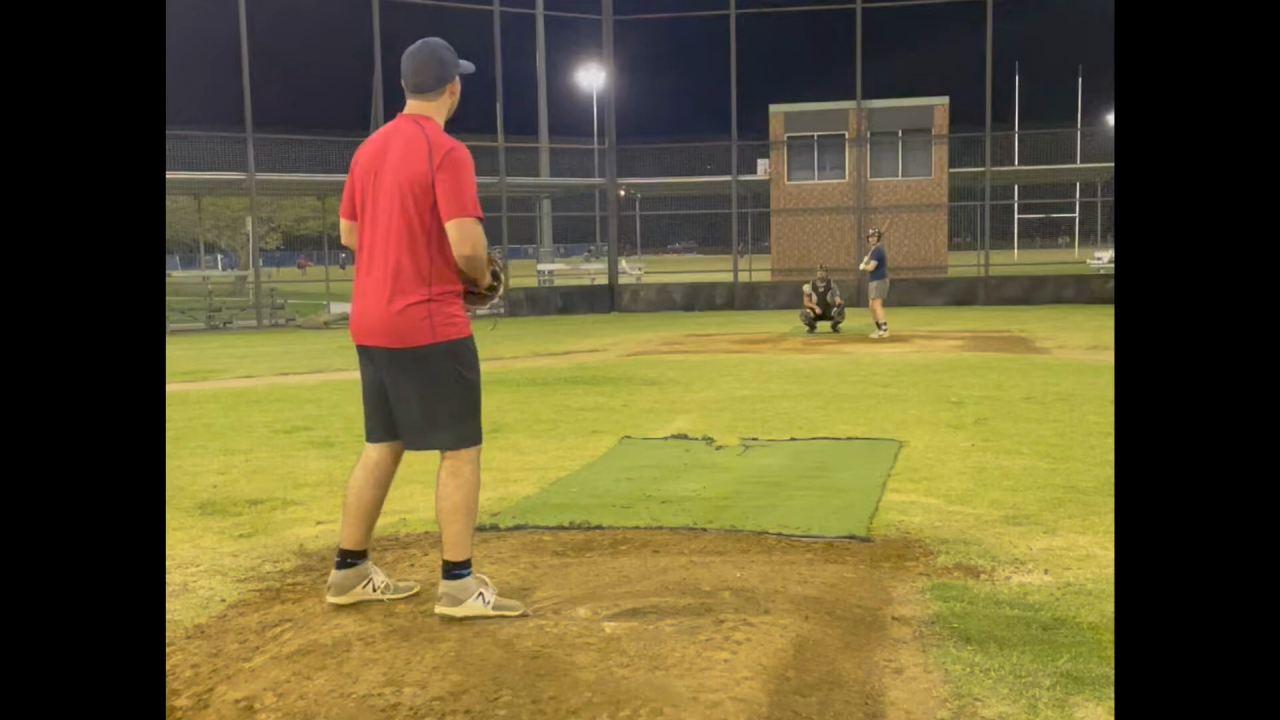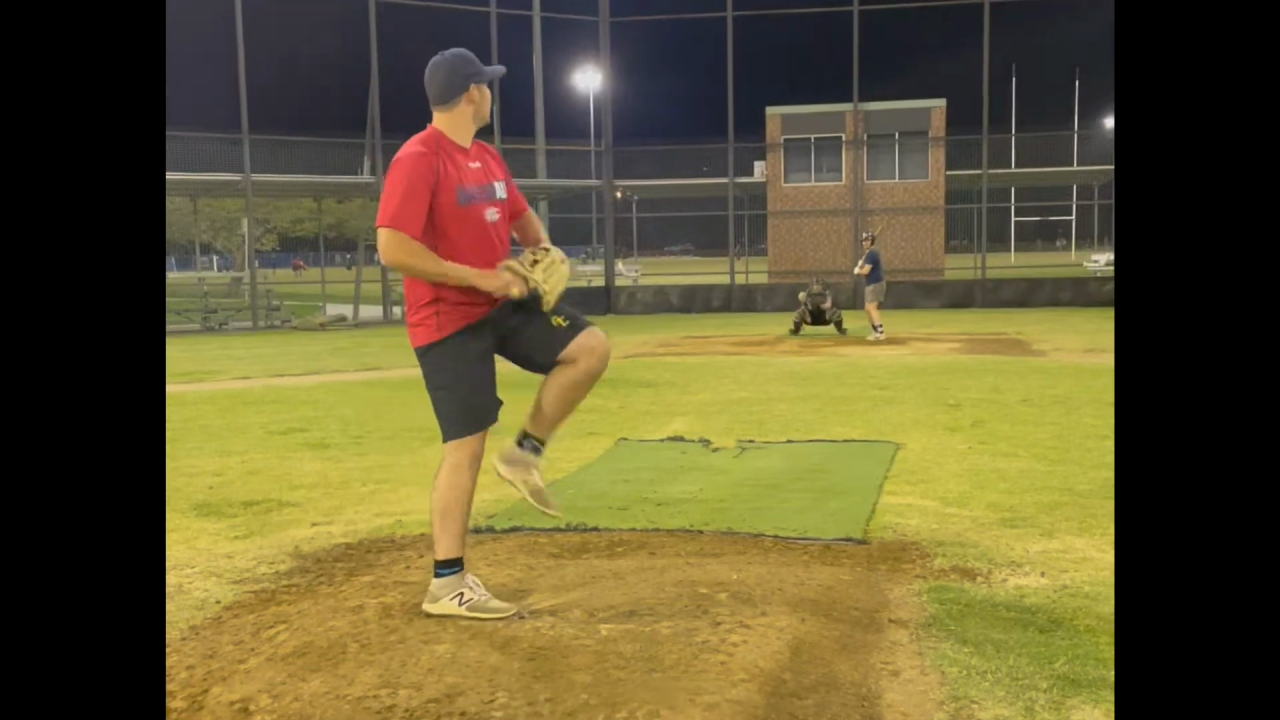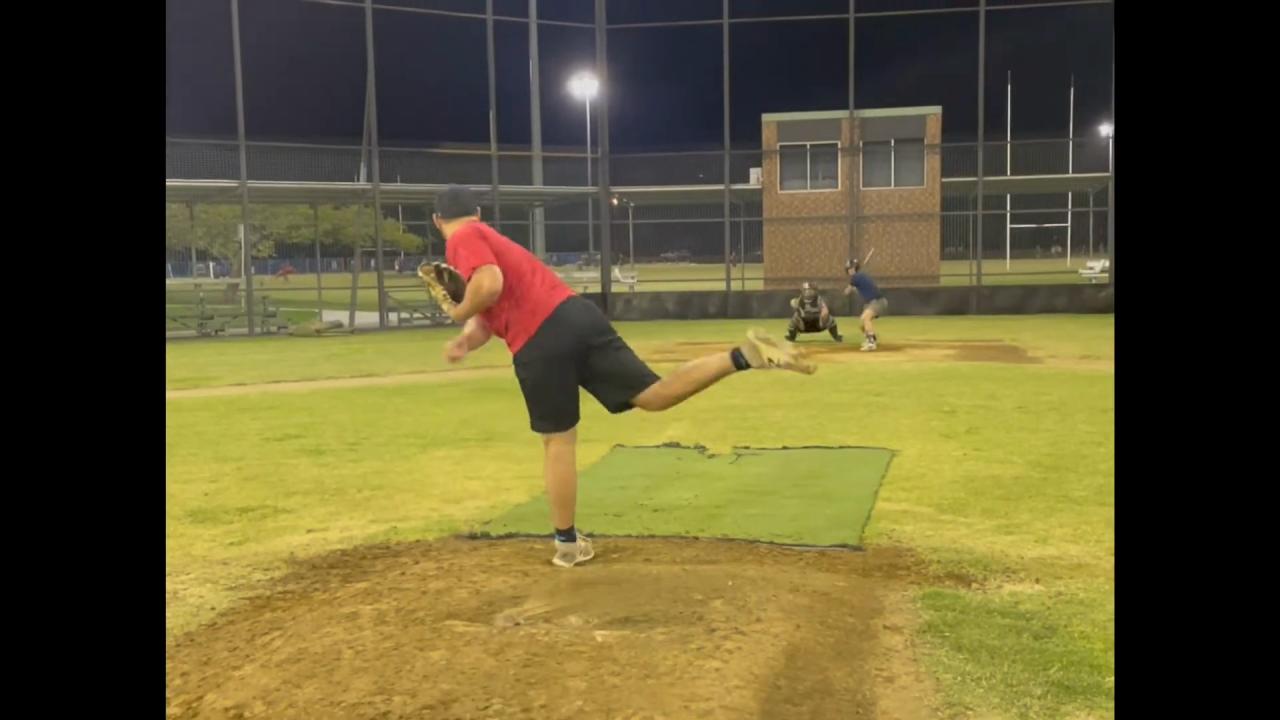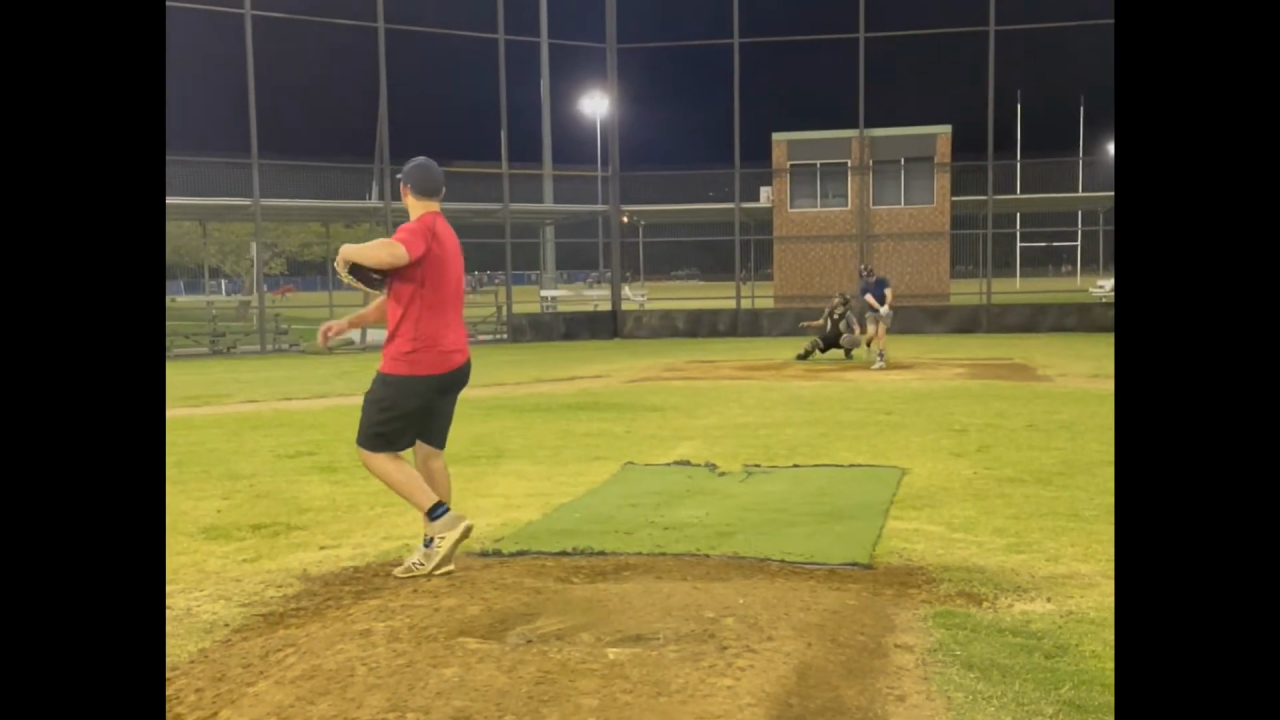
dt=1s
person 1, frame 1
left shoulder: (369, 149)
right shoulder: (448, 152)
left elbow: (350, 234)
right elbow: (468, 247)
right wrist: (480, 276)
left hip: (371, 323)
right hip: (430, 324)
left knee: (382, 445)
right knee: (460, 450)
left ankle: (349, 571)
right ankle: (459, 584)
person 1, frame 2
left shoulder: (489, 158)
right shoulder: (417, 160)
left elbow: (523, 219)
right elbow: (392, 250)
right wrist: (479, 277)
left hip: (503, 303)
right hip: (448, 321)
left knee: (591, 349)
right knee: (467, 443)
left ankle: (525, 451)
right ankle: (447, 584)
person 1, frame 3
left shoulder: (461, 240)
right shoulder: (488, 238)
left elbow: (490, 285)
right elbow: (488, 319)
left wrist: (461, 310)
right wrist: (463, 342)
left hip: (542, 347)
right hip: (572, 318)
left knee: (558, 441)
right knee: (657, 394)
left ankle: (567, 542)
right ankle: (744, 355)
person 1, frame 4
left shoulder: (419, 230)
right shoulder: (445, 235)
left elbow: (390, 255)
left wrist: (348, 251)
right wrist: (347, 323)
left hip: (414, 365)
right hip: (452, 362)
left knee: (374, 450)
right knee: (429, 452)
left ankle: (444, 518)
right ankle: (438, 551)
